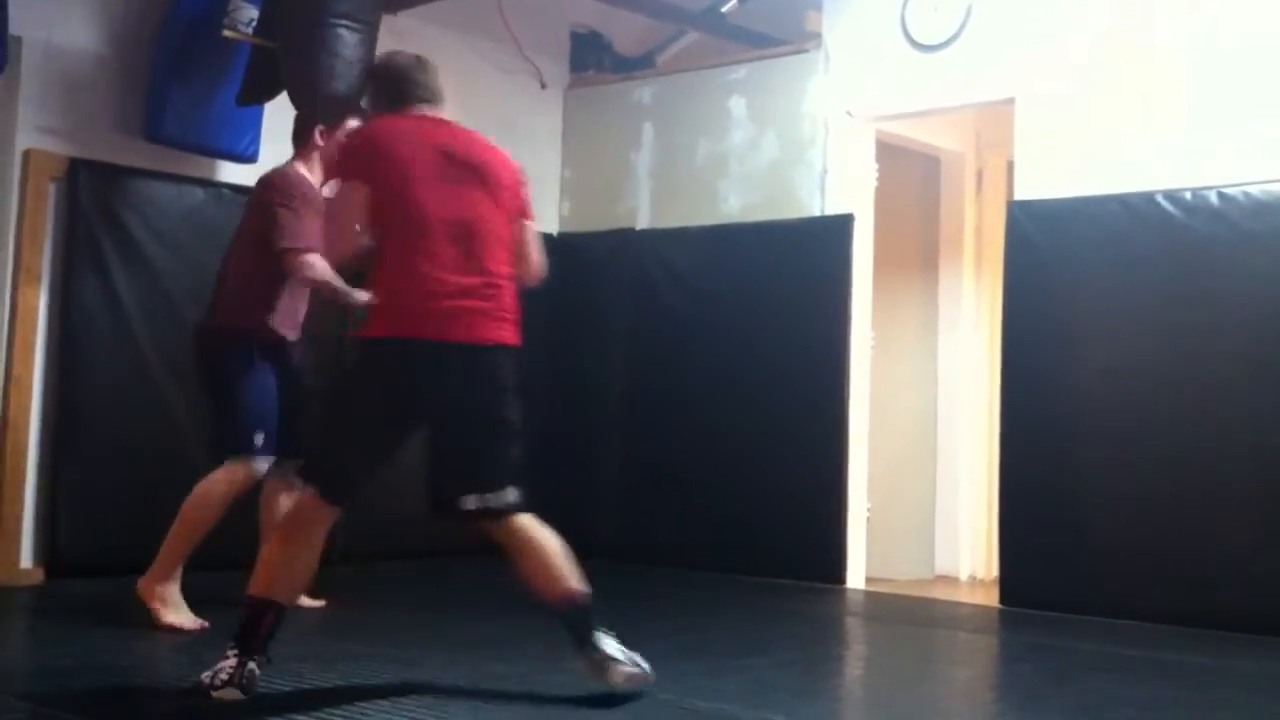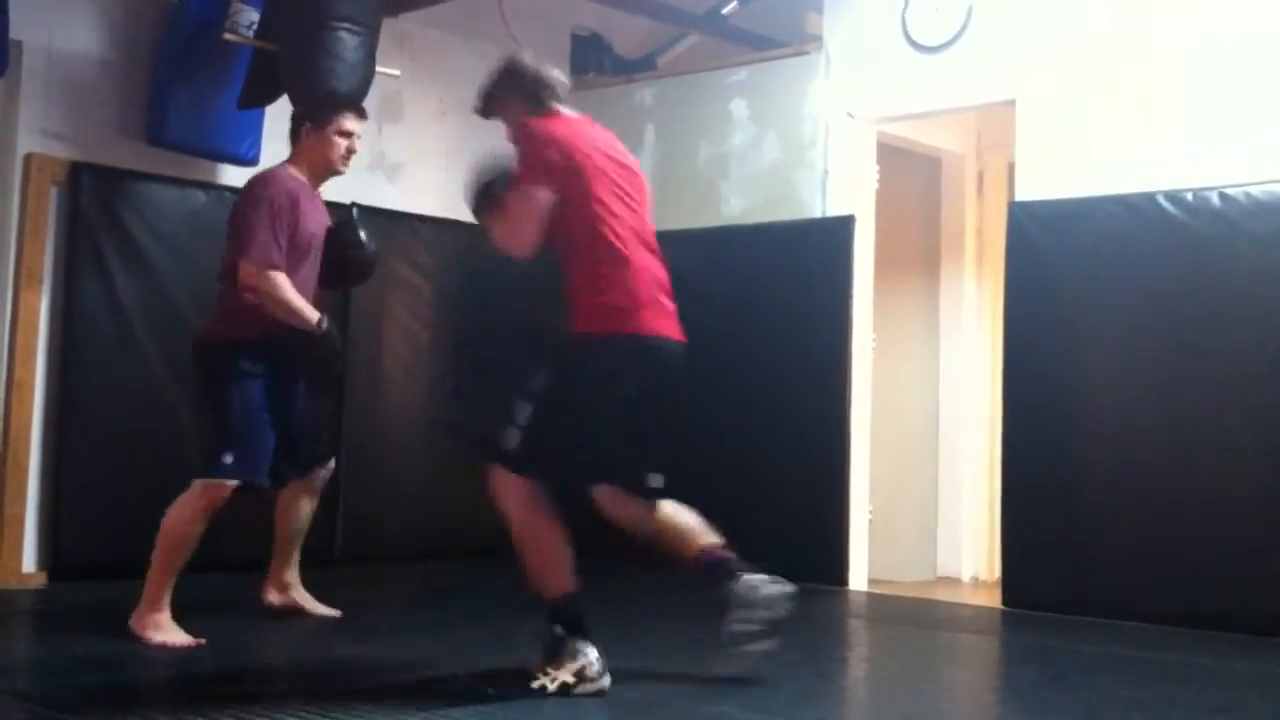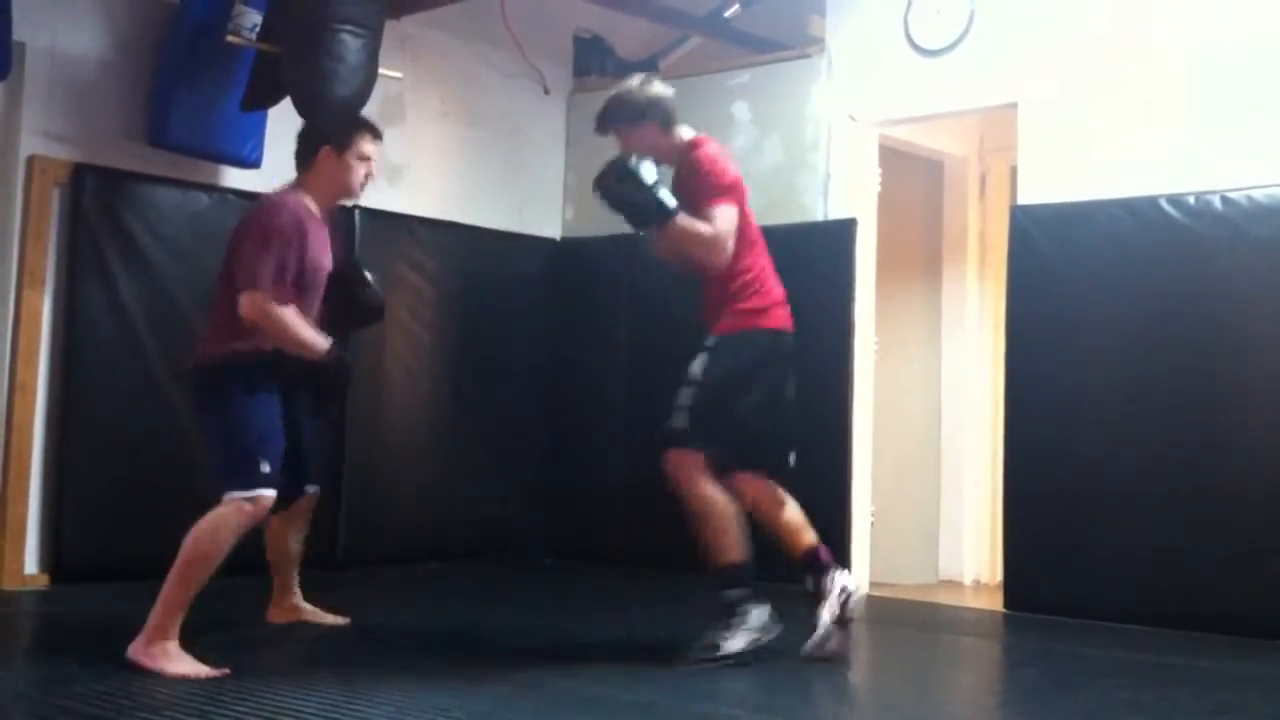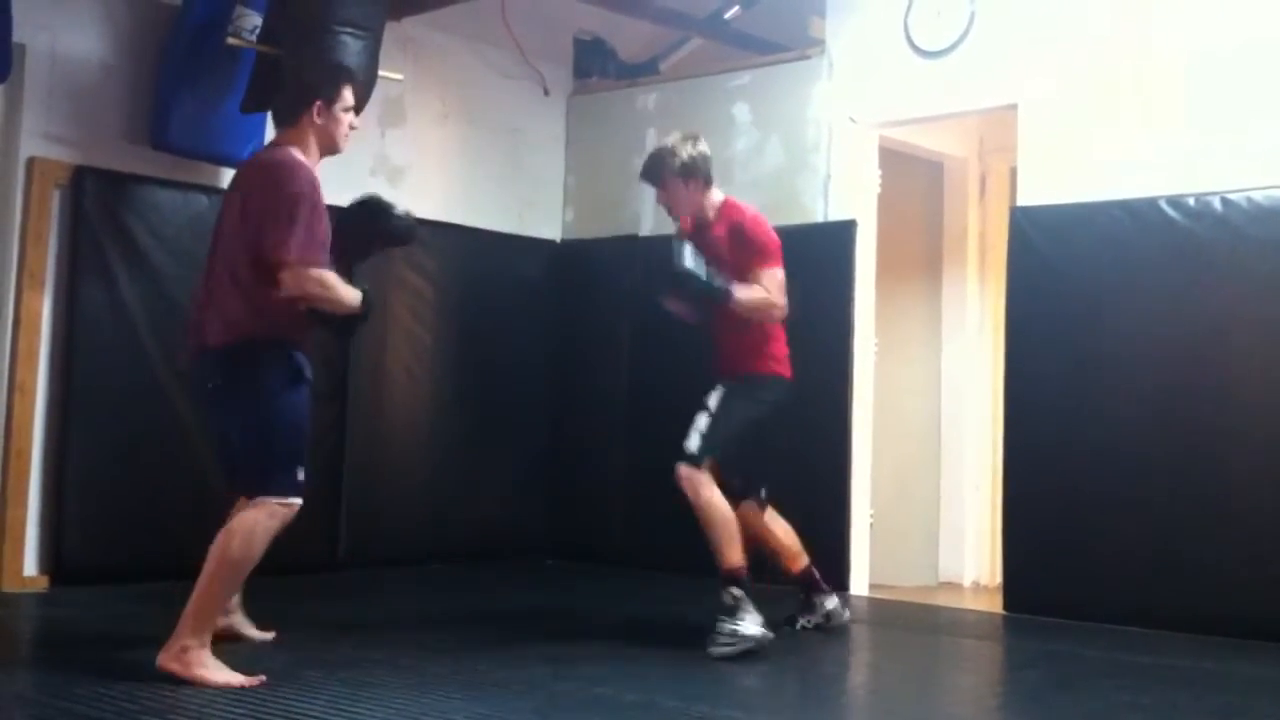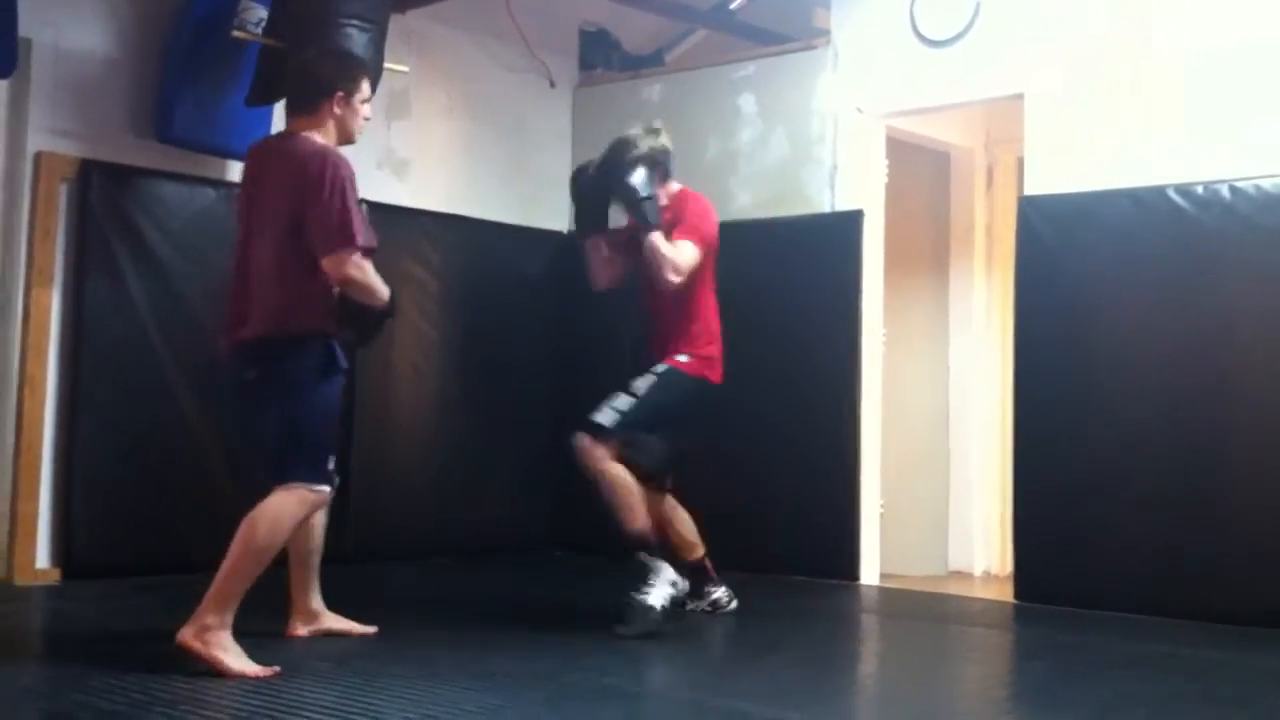
dt=0.4s
person 1, frame 1
left shoulder: (368, 141)
right shoulder: (497, 159)
right elbow: (532, 268)
left hip: (398, 341)
right hip: (487, 346)
left knee: (318, 499)
right knee: (506, 511)
left ankle: (243, 657)
right ankle: (593, 640)
person 1, frame 2
left shoulder: (544, 139)
right shoulder: (612, 147)
left elbow: (518, 239)
left wrist: (491, 209)
left hip: (609, 336)
right hip: (659, 336)
left knee: (515, 482)
right knee: (618, 492)
left ankle: (573, 647)
right ankle: (740, 581)
person 1, frame 3
left shoulder: (703, 160)
right shoulder: (692, 167)
left elbow: (717, 250)
right elbow: (680, 251)
left wrist: (656, 206)
right wrist: (642, 211)
left hip: (747, 328)
right hip: (761, 331)
left knee: (687, 462)
right knee: (749, 475)
left ankle: (745, 605)
right ankle: (827, 578)
person 1, frame 4
left shoulder: (747, 224)
right shoulder: (692, 235)
left elbow: (773, 305)
right elbow: (692, 309)
left wrist: (713, 287)
right wrist: (671, 289)
left hip: (758, 374)
right hip: (739, 375)
left knee: (694, 473)
right knee: (745, 501)
left ankle: (743, 611)
right ankle: (820, 598)
person 1, frame 5
left shoulder: (694, 210)
right shoulder: (646, 220)
left elbow: (673, 273)
right elbow: (602, 279)
left wrist: (645, 215)
right wrist: (591, 221)
left hip: (688, 363)
right hip: (676, 363)
left knee: (593, 445)
right knee: (650, 485)
left ankle: (659, 568)
right ankle: (709, 587)
person 2, frame 1
left shoulder: (307, 192)
right shoulder: (291, 185)
left elbow: (313, 261)
right elbow: (303, 263)
right wrist: (354, 295)
left hip: (269, 343)
right hip: (243, 343)
left knee: (285, 463)
right knee: (248, 465)
right ankle: (161, 580)
person 2, frame 2
left shoulder: (314, 201)
right shoulder: (273, 188)
right elbow: (258, 276)
right wrist: (319, 324)
left hip: (279, 356)
right hip: (241, 354)
left knee: (314, 469)
right knee: (221, 482)
left ankle: (283, 582)
right ankle: (152, 610)
person 2, frame 3
left shoulder: (319, 221)
right shoulder: (280, 213)
right elbow: (257, 307)
right wrist: (324, 350)
left hip: (275, 375)
right hip: (236, 374)
left knee: (299, 493)
right knee: (252, 497)
left ankle: (286, 600)
right ankle: (156, 638)
person 2, frame 4
left shoulder: (267, 168)
right shoulder: (292, 175)
right elbow: (302, 278)
right wrist: (357, 300)
left hip: (229, 348)
right hip: (260, 353)
left knee: (259, 491)
right knee: (277, 499)
left ankle: (225, 609)
right ankle: (187, 644)
person 2, frame 5
left shoulder: (266, 155)
right shoulder: (325, 163)
right elbow: (343, 265)
right wrist: (384, 298)
left hip: (258, 342)
right hip: (298, 345)
left knee: (310, 482)
right knee: (304, 488)
left ankle: (307, 610)
right ankle: (210, 624)
